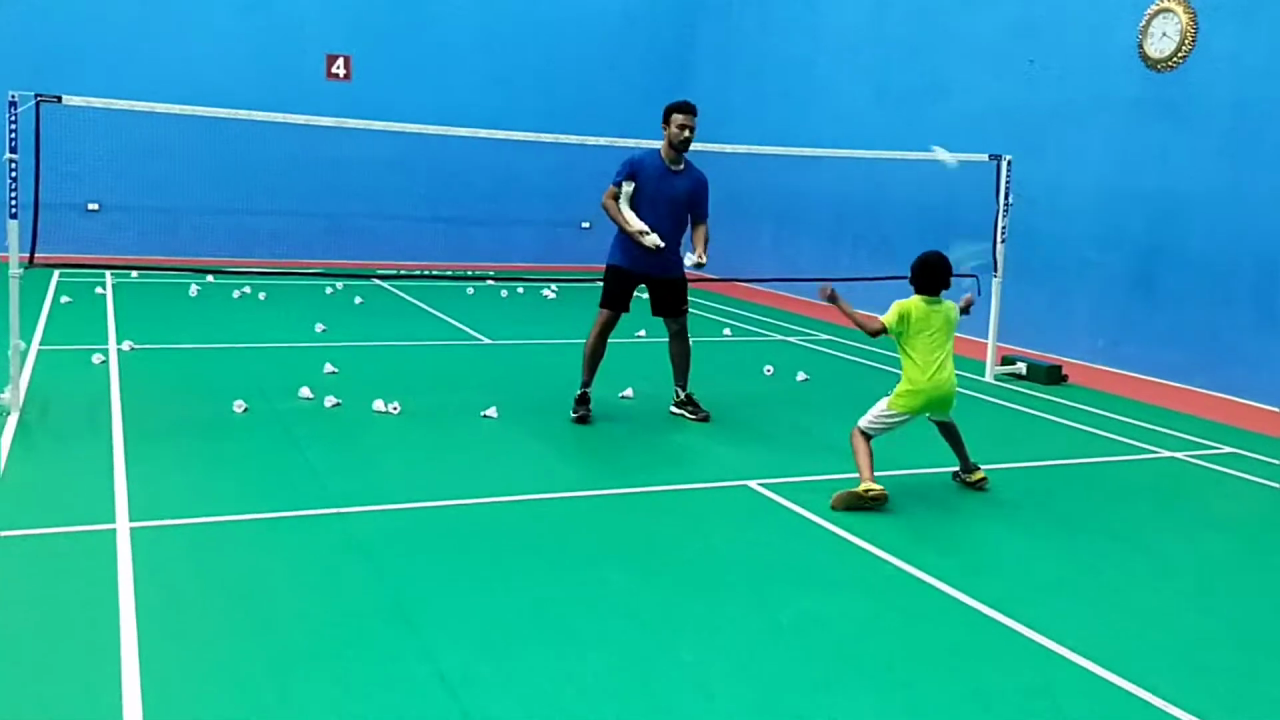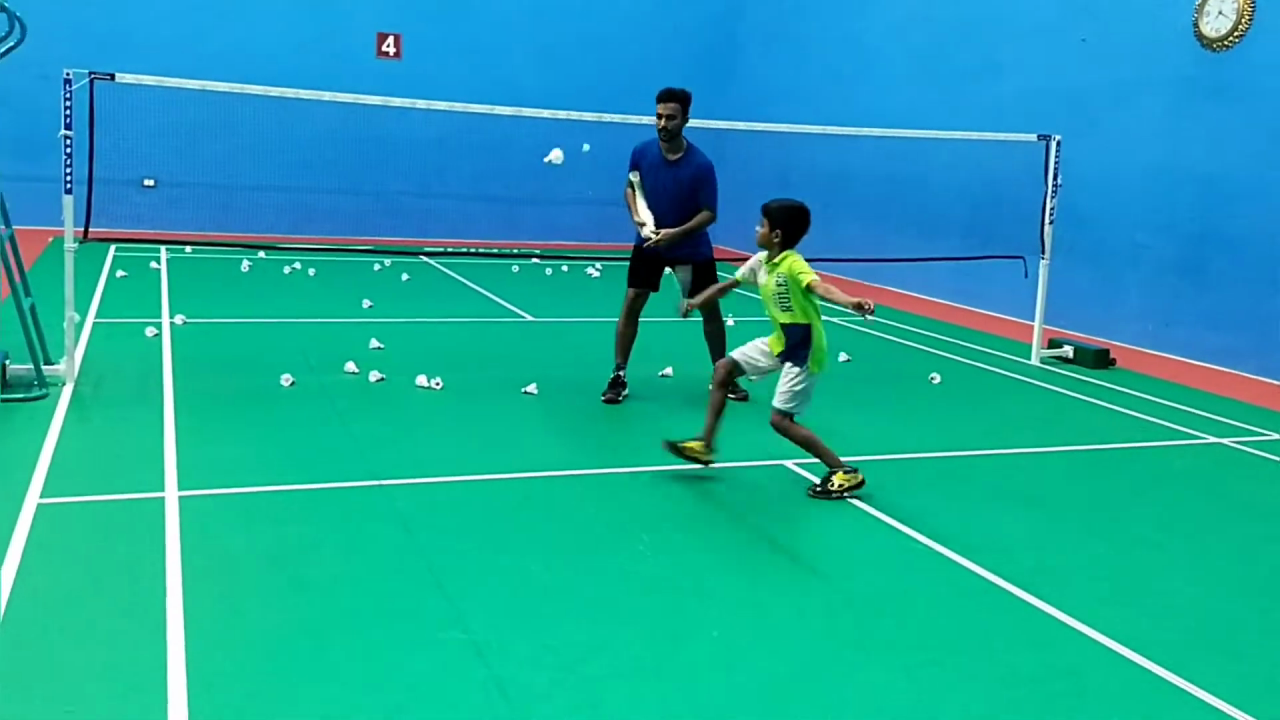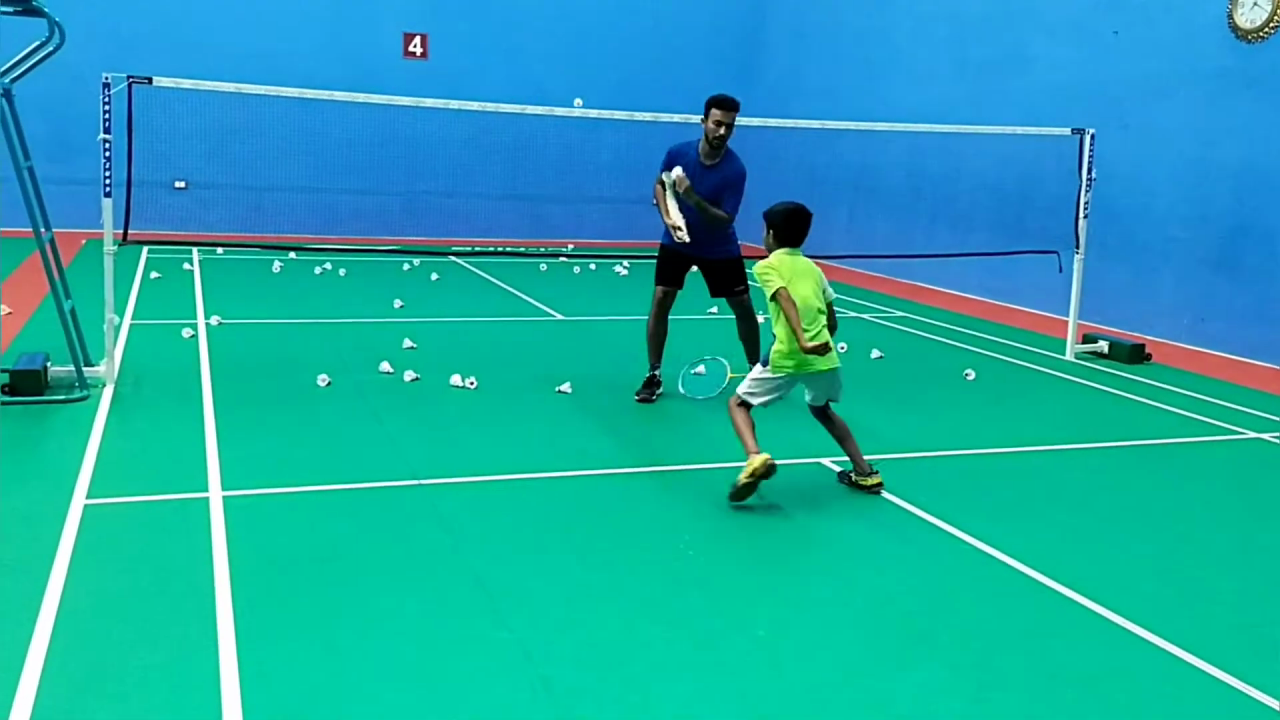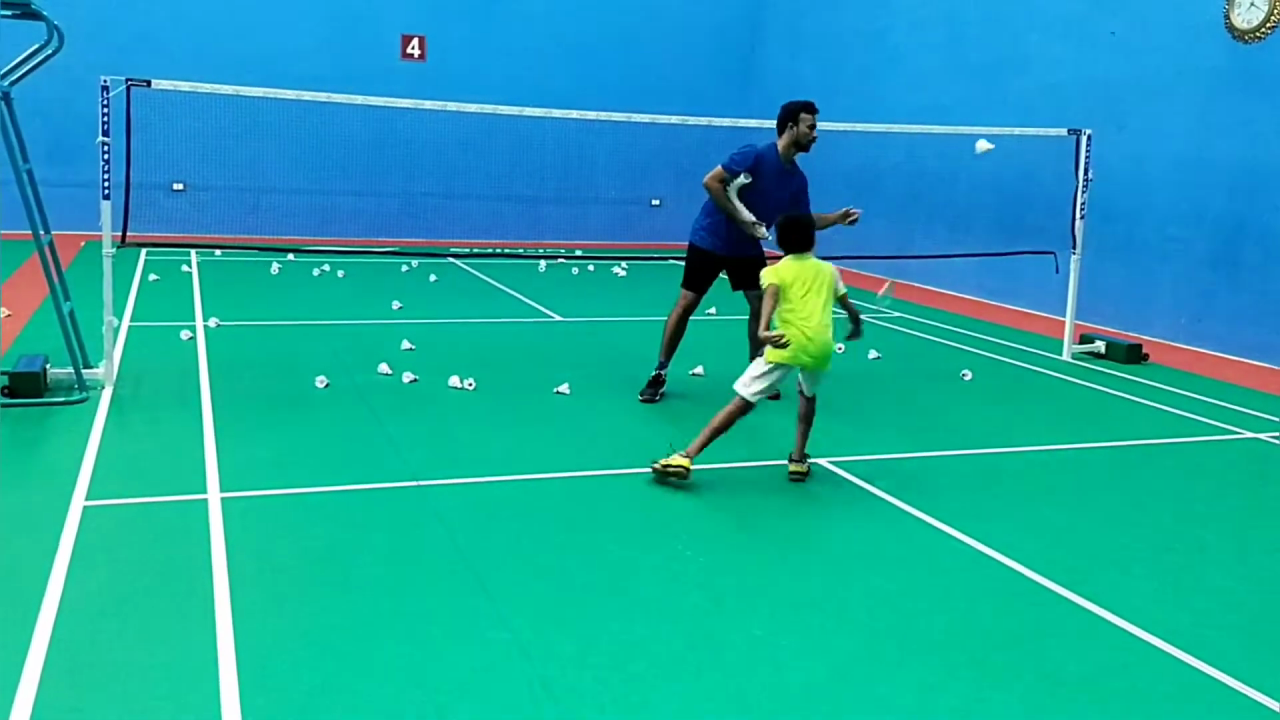
dt=0.7s
person 1, frame 1
left shoulder: (697, 179)
right shoulder: (637, 163)
left elbow: (700, 223)
right elbow: (608, 200)
left wrist: (700, 251)
right wrist: (630, 228)
left hip: (668, 267)
right hip: (625, 260)
left knee: (679, 329)
right knee: (604, 322)
left ankle: (681, 397)
right ankle: (583, 393)
person 1, frame 2
left shoulder: (701, 165)
right shoulder: (641, 152)
left elbow: (709, 214)
right elbow: (631, 187)
left wrist: (675, 233)
right wrist: (638, 216)
left hip: (692, 248)
right hip: (649, 241)
left knee: (711, 308)
right knee: (632, 303)
right ankle: (619, 375)
person 1, frame 3
left shoulder: (735, 170)
right shoulder: (677, 153)
left elbow: (723, 221)
right elbow: (660, 185)
left wrist: (693, 198)
right wrist: (668, 216)
left hip: (719, 248)
right hip: (677, 242)
left knee: (744, 307)
right knee: (661, 301)
right ankle: (653, 375)
person 1, frame 4
left shoulder: (797, 178)
right shoulder: (755, 156)
right elbow: (711, 182)
left wrist: (838, 218)
right wrist: (739, 218)
left hip: (747, 247)
right hip: (709, 239)
left knee: (761, 306)
right knee: (686, 304)
right ankle: (659, 374)
person 2, frame 1
left shoulder: (904, 308)
right shoulder: (949, 311)
left elbow: (873, 329)
left wrist: (838, 302)
right wrist: (965, 304)
left hip: (913, 392)
right hip: (945, 390)
left knee: (860, 433)
right knee: (942, 419)
left ankle: (868, 485)
right ankle: (971, 472)
person 2, frame 2
left shoulder: (795, 266)
right shoulder: (761, 261)
left elbow: (824, 288)
right elbow: (730, 283)
left wrist: (856, 302)
right wrist: (698, 300)
left hip: (803, 351)
right hip: (779, 343)
left knee: (780, 419)
right knee: (725, 367)
left ankle: (845, 473)
right ankle: (703, 446)
person 2, frame 3
left shoulder: (767, 267)
right shoulder: (812, 268)
left elbow: (787, 301)
right elbow: (830, 316)
left wrist: (801, 341)
left hip: (788, 354)
right hip: (824, 356)
left knee: (738, 403)
right knee: (821, 409)
left ankle: (756, 458)
right ankle: (866, 473)
person 2, frame 4
left shoulder: (772, 271)
right shoulder: (829, 270)
left elbow: (771, 294)
right elbow: (850, 310)
left wrist: (763, 330)
right wrist: (856, 328)
left hip: (787, 348)
right hip: (821, 350)
left knee: (740, 404)
right knee: (808, 394)
left ankle: (686, 458)
right ankle: (799, 459)
